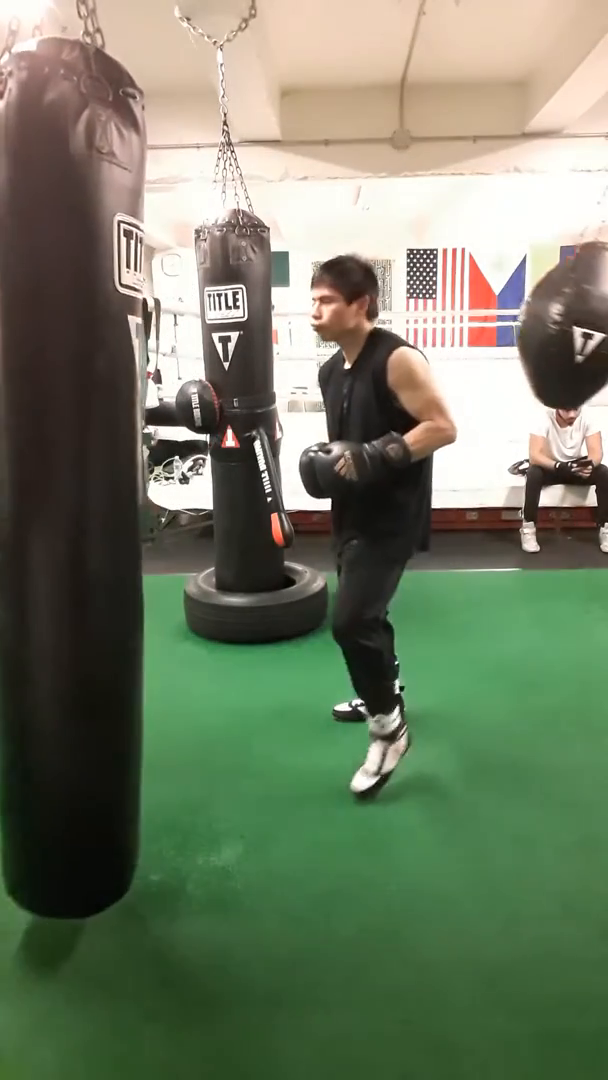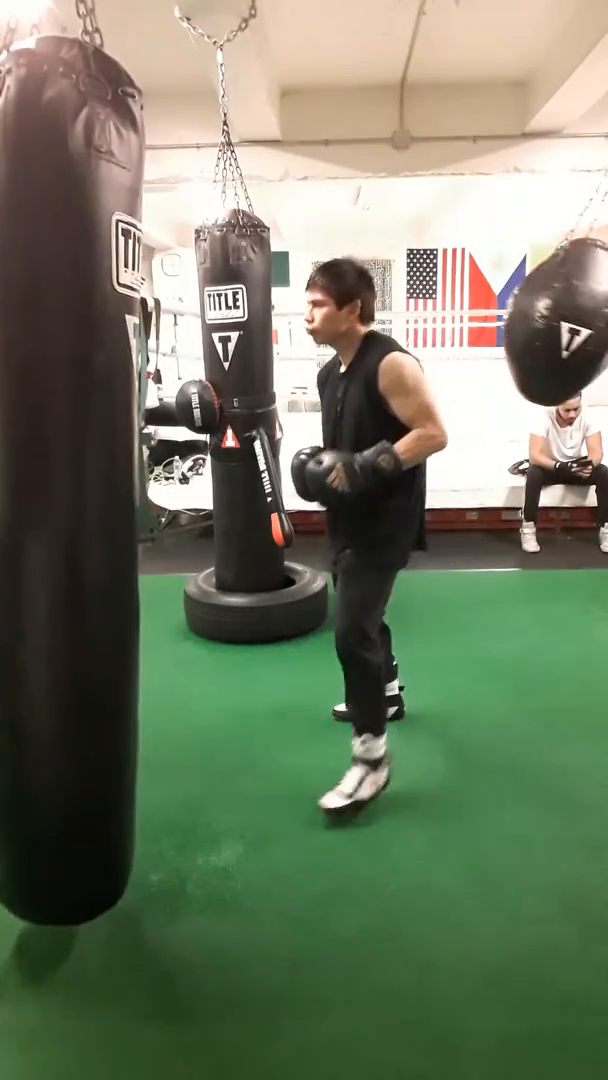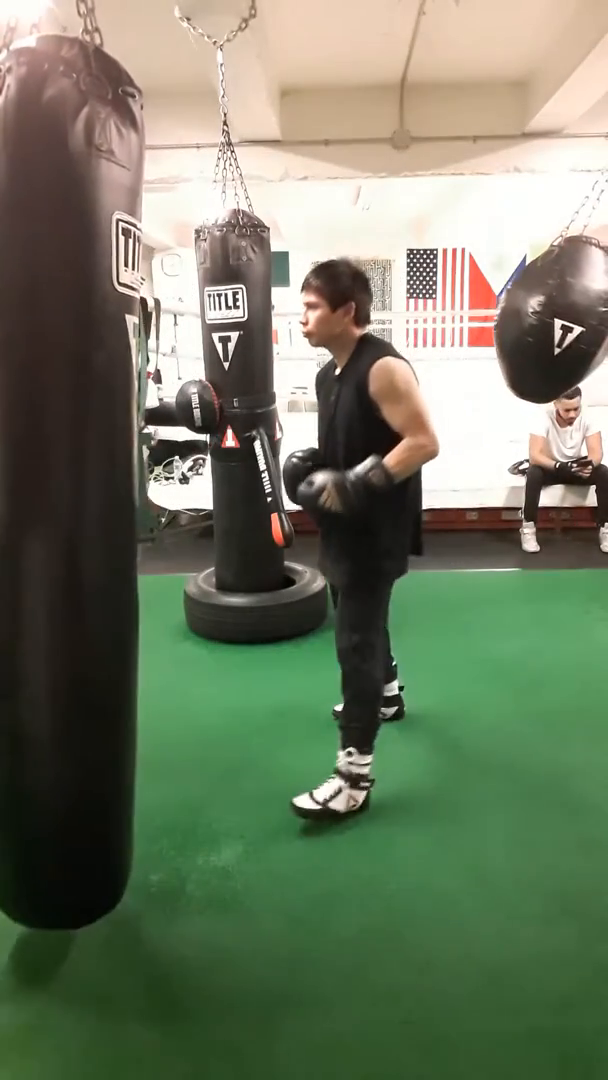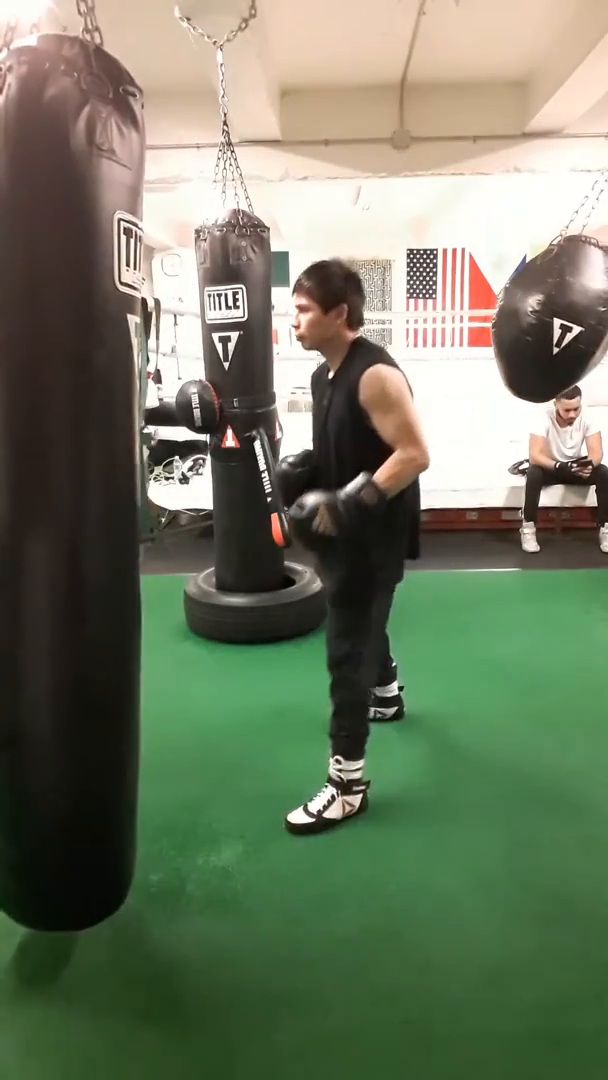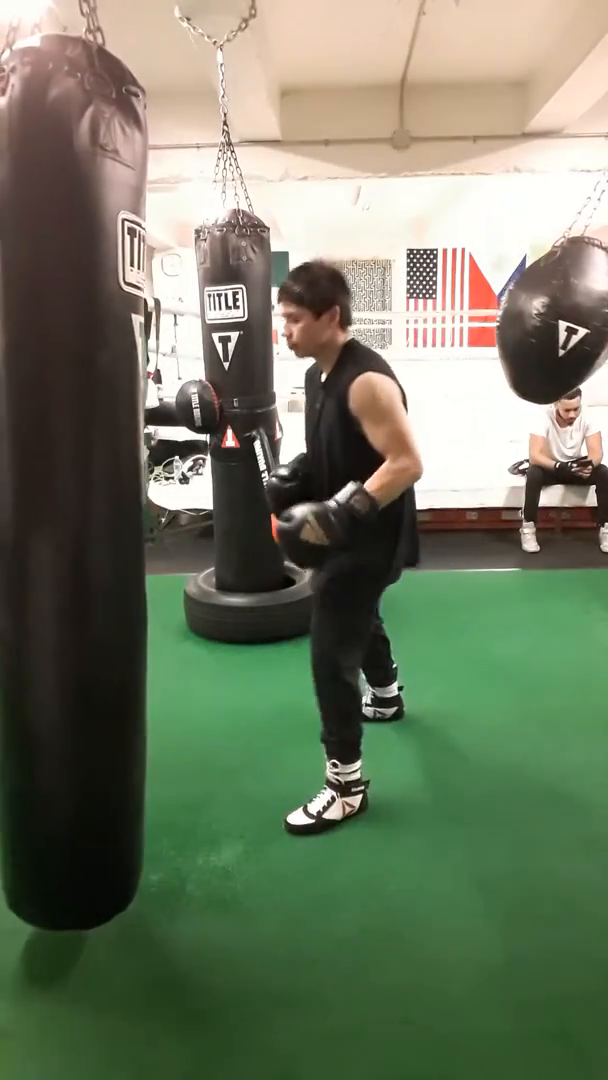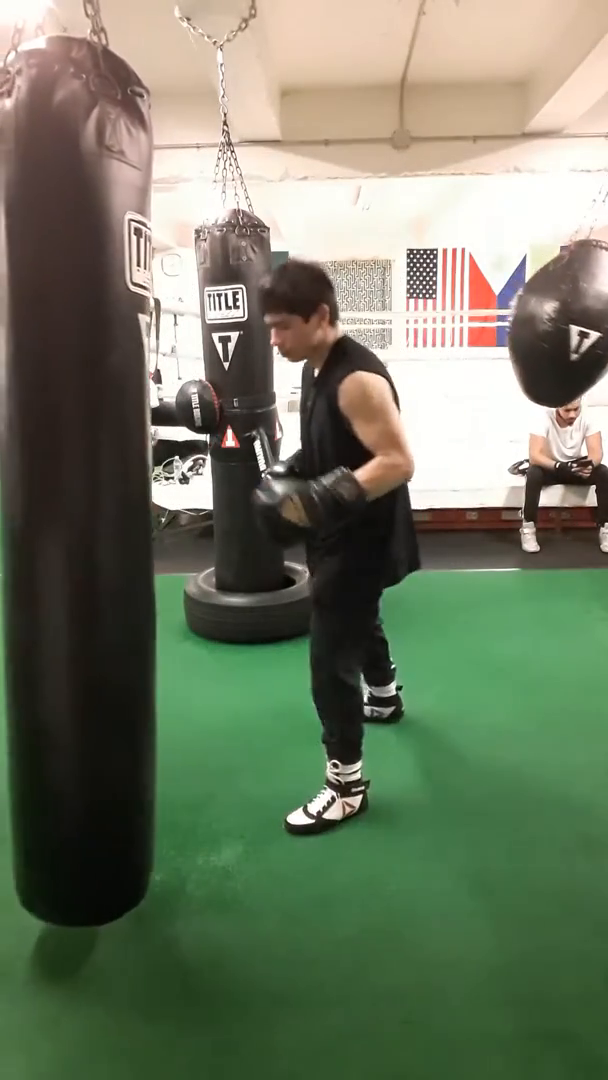
dt=0.1s
person 1, frame 1
left shoulder: (397, 358)
right shoulder: (332, 370)
left elbow: (442, 427)
left wrist: (375, 457)
right wrist: (323, 458)
left hip: (391, 514)
right hip: (353, 512)
left knee: (351, 619)
right knee: (362, 614)
left ankle: (387, 727)
right ankle: (384, 692)
person 1, frame 2
left shoulder: (390, 363)
right shoulder: (330, 372)
left elbow: (433, 433)
left wrist: (363, 468)
right wrist: (318, 461)
left hip: (383, 519)
right hip: (350, 517)
left knee: (352, 627)
right knee: (362, 613)
left ankle: (371, 756)
right ankle: (385, 693)
person 1, frame 3
left shoulder: (383, 367)
right shoulder: (328, 373)
left elbow: (424, 442)
left wrist: (358, 483)
right wrist: (311, 467)
left hip: (377, 529)
right hip: (344, 525)
left knee: (355, 639)
right knee: (361, 618)
left ankle: (354, 774)
right ankle: (387, 692)
person 1, frame 4
left shoulder: (375, 374)
right shoulder: (326, 373)
left elbow: (414, 455)
left wrist: (348, 506)
right wrist: (305, 469)
left hip: (371, 537)
right hip: (345, 534)
left knee: (345, 650)
right knee: (364, 623)
left ankle: (347, 782)
right ankle: (386, 694)
person 1, frame 5
left shoulder: (366, 379)
right shoulder: (319, 374)
left elbow: (407, 464)
left wrist: (341, 514)
right wrist: (297, 477)
left hip: (364, 542)
right hip: (339, 536)
left knee: (331, 655)
right knee: (359, 622)
left ankle: (346, 783)
right ankle: (385, 695)
person 1, frame 6
left shoulder: (357, 378)
right shoulder: (318, 369)
left elbow: (398, 464)
left wrist: (317, 497)
right wrist: (294, 476)
left hip: (359, 540)
right hip: (343, 535)
left knee: (331, 659)
right knee: (358, 626)
left ankle: (347, 784)
right ankle: (383, 696)
